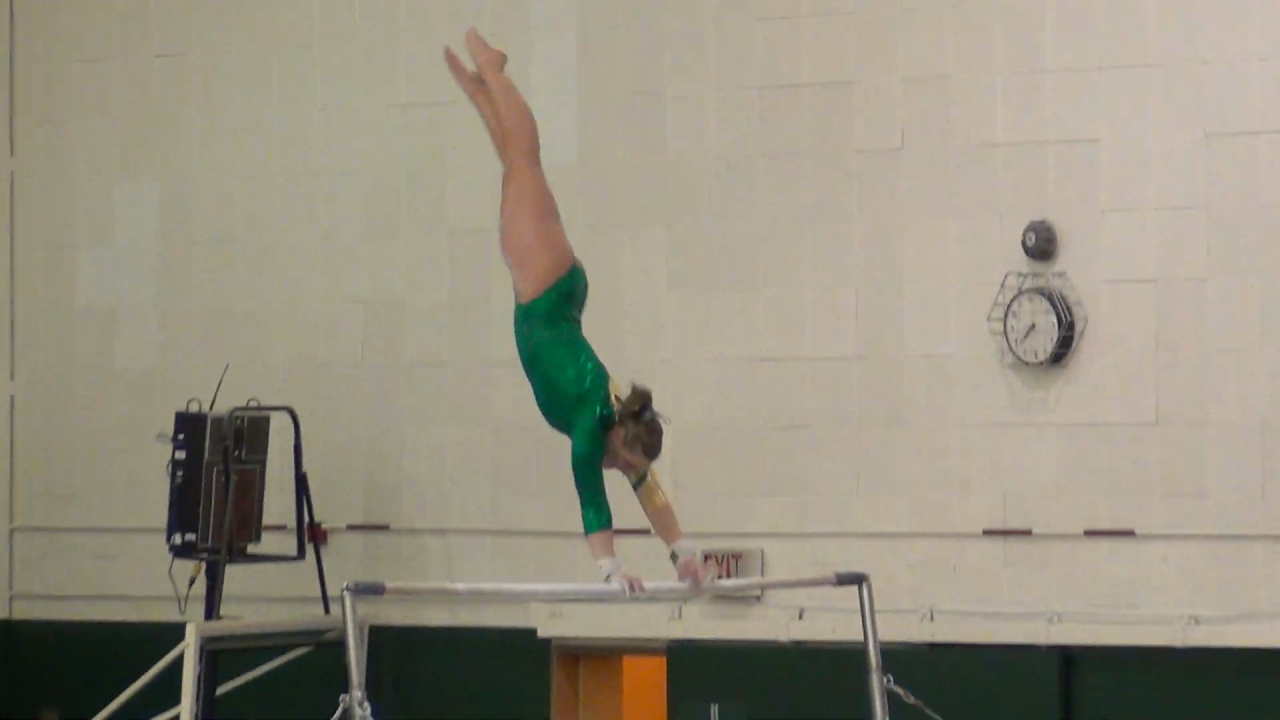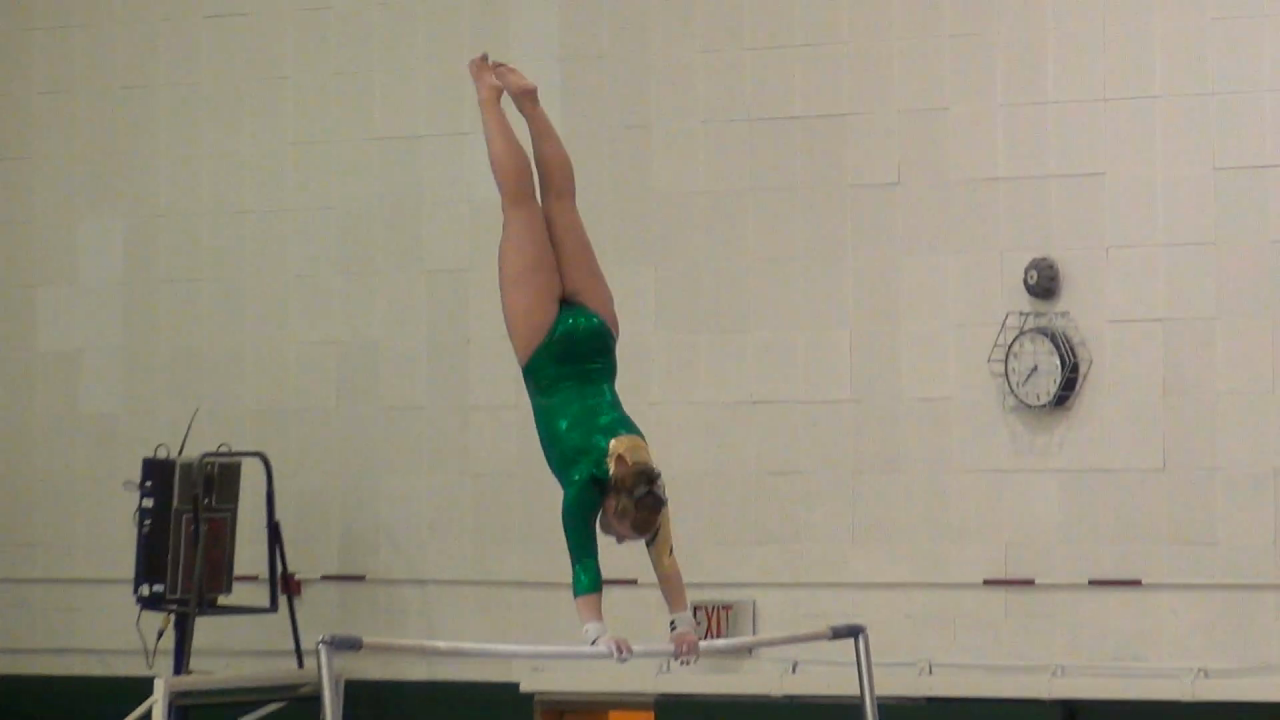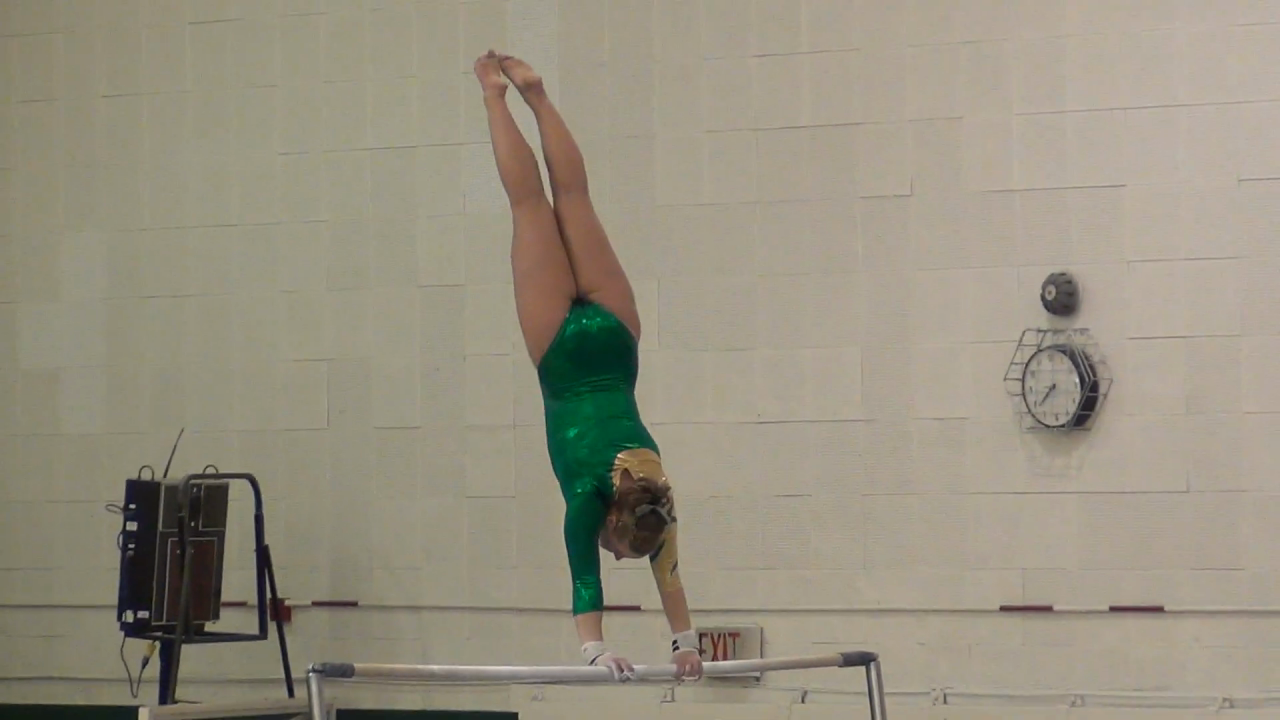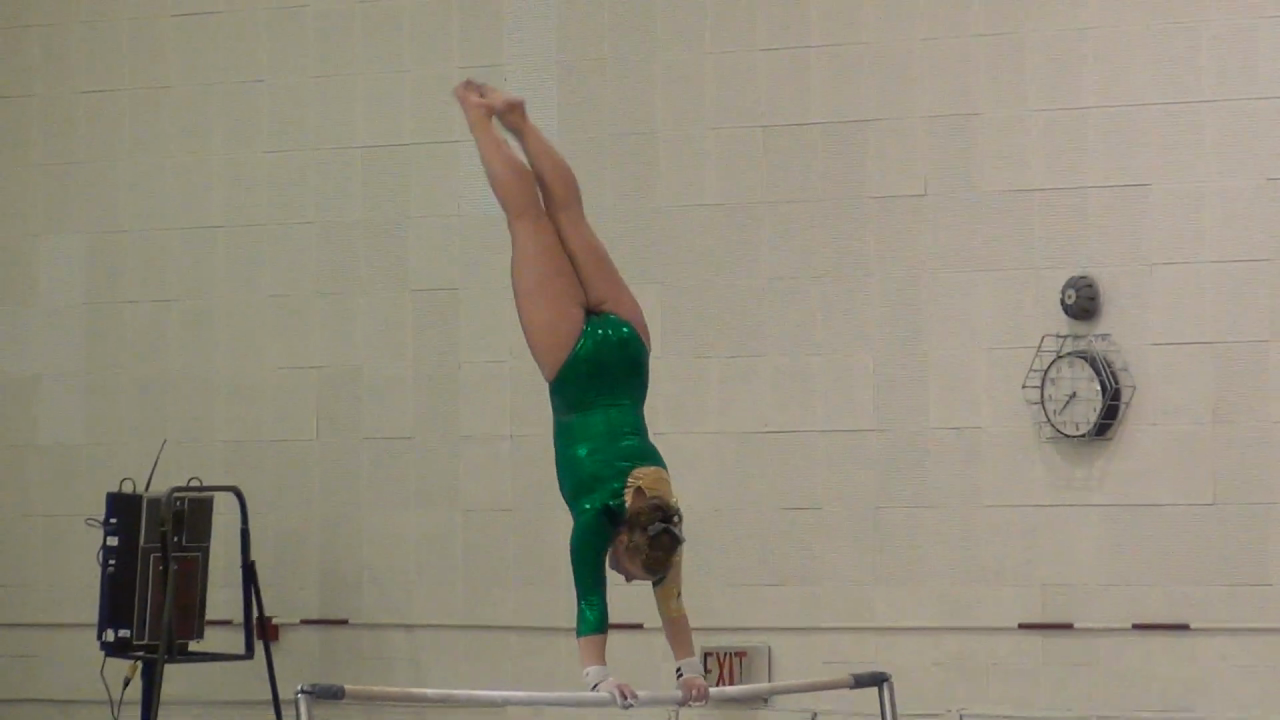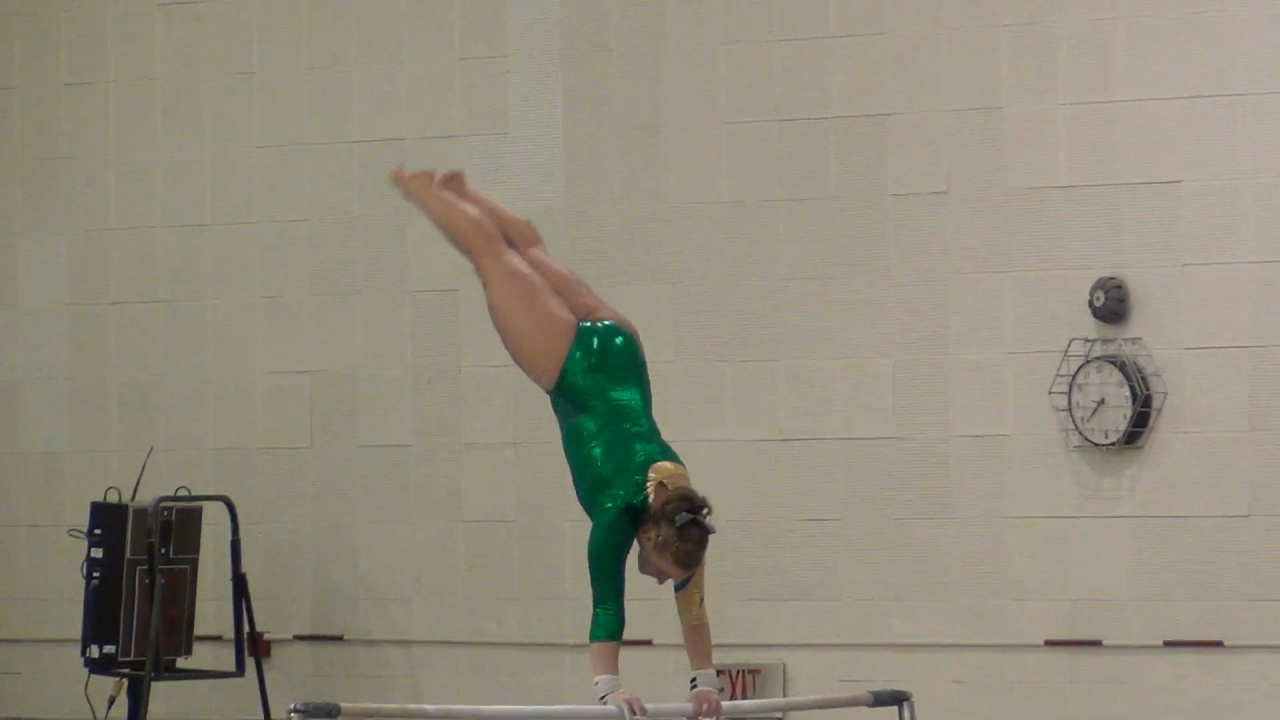
dt=0.2s
person 1, frame 1
left shoulder: (629, 425)
right shoulder: (594, 421)
left elbow: (650, 491)
right elbow: (592, 500)
left wrist: (683, 551)
right wrist: (610, 568)
left hip: (549, 299)
right hip: (544, 297)
left knee: (521, 168)
right ankle: (482, 71)
person 1, frame 2
left shoulder: (642, 483)
right shoulder: (586, 480)
left elbow: (664, 556)
right elbow: (583, 564)
left wrist: (682, 623)
right wrist: (597, 631)
left hip: (589, 336)
right hip: (555, 349)
left knee: (558, 200)
right knee: (523, 201)
right ankle: (490, 94)
person 1, frame 3
left shoulder: (651, 496)
right shoulder: (589, 494)
left elbow: (668, 574)
right elbow: (585, 580)
left wrist: (684, 644)
right wrist: (595, 650)
left hip: (609, 338)
right hip: (570, 349)
left knee: (571, 196)
right knee: (531, 199)
right ankle: (493, 90)
person 1, frame 4
left shoulder: (661, 513)
right shoulder: (603, 510)
left elbow: (670, 597)
right elbow: (590, 600)
left wrist: (691, 669)
right wrist: (599, 676)
left hip: (621, 347)
right hip: (581, 363)
left knee: (567, 210)
right knee: (528, 210)
right ankle: (477, 113)
person 1, frame 5
left shoulder: (685, 513)
right shoulder: (622, 511)
left elbow: (694, 603)
right elbow: (606, 608)
left hip: (615, 343)
right hip: (577, 362)
right knee: (489, 251)
left ankle: (459, 192)
right ankle: (422, 190)
